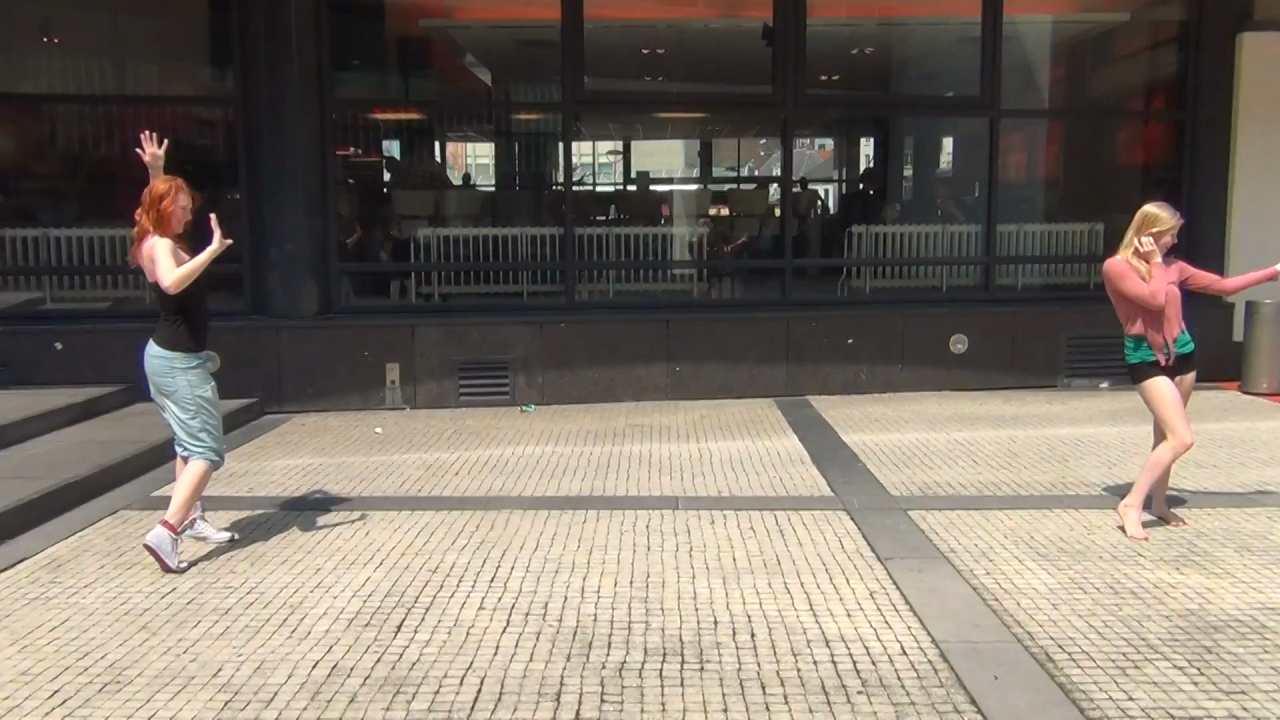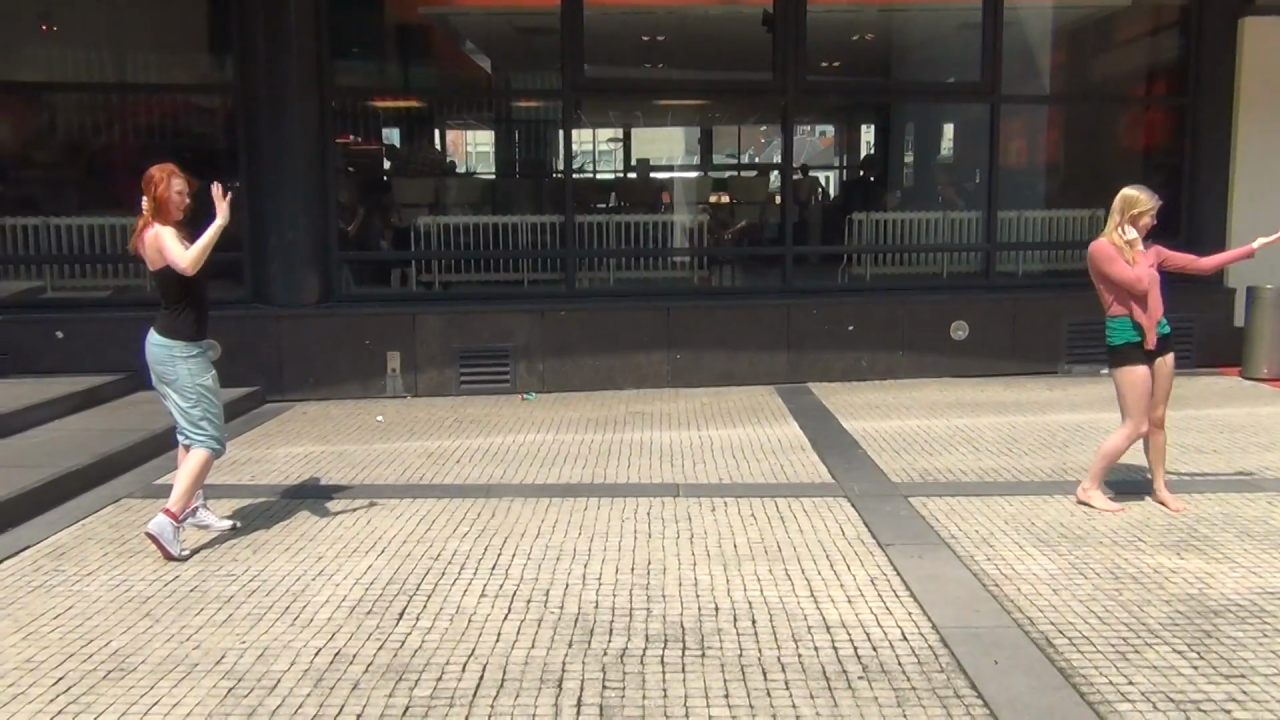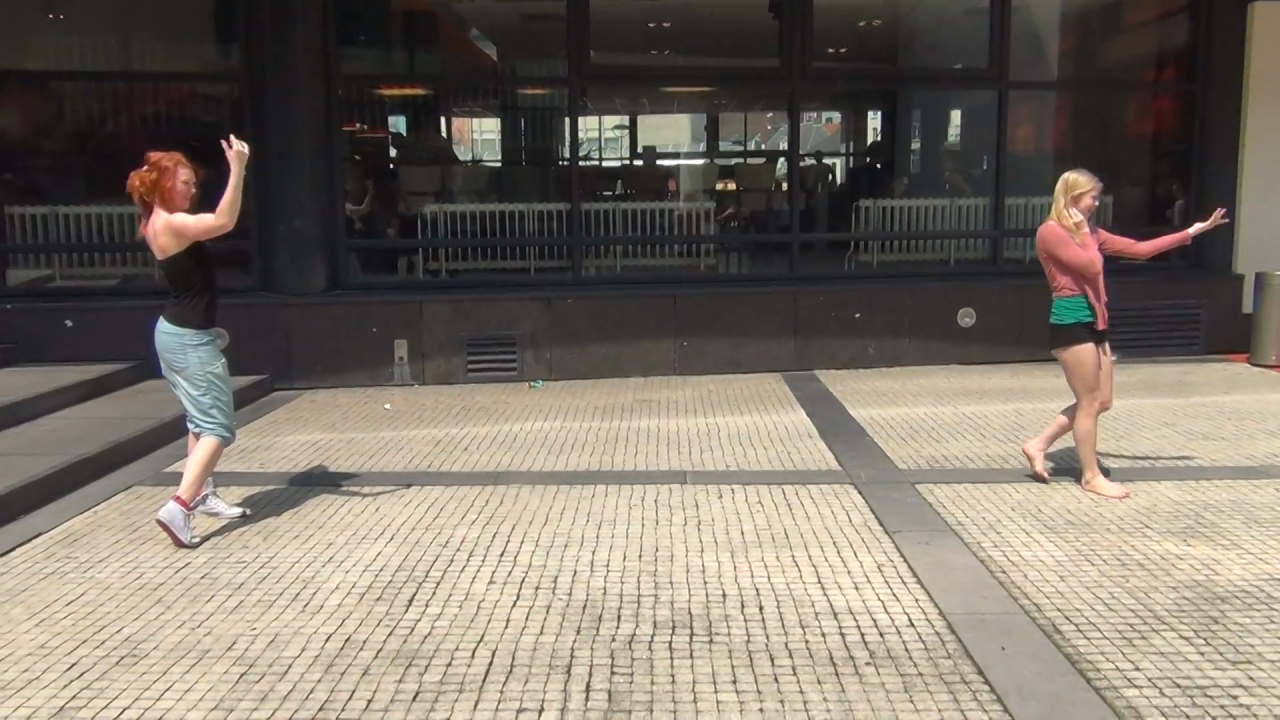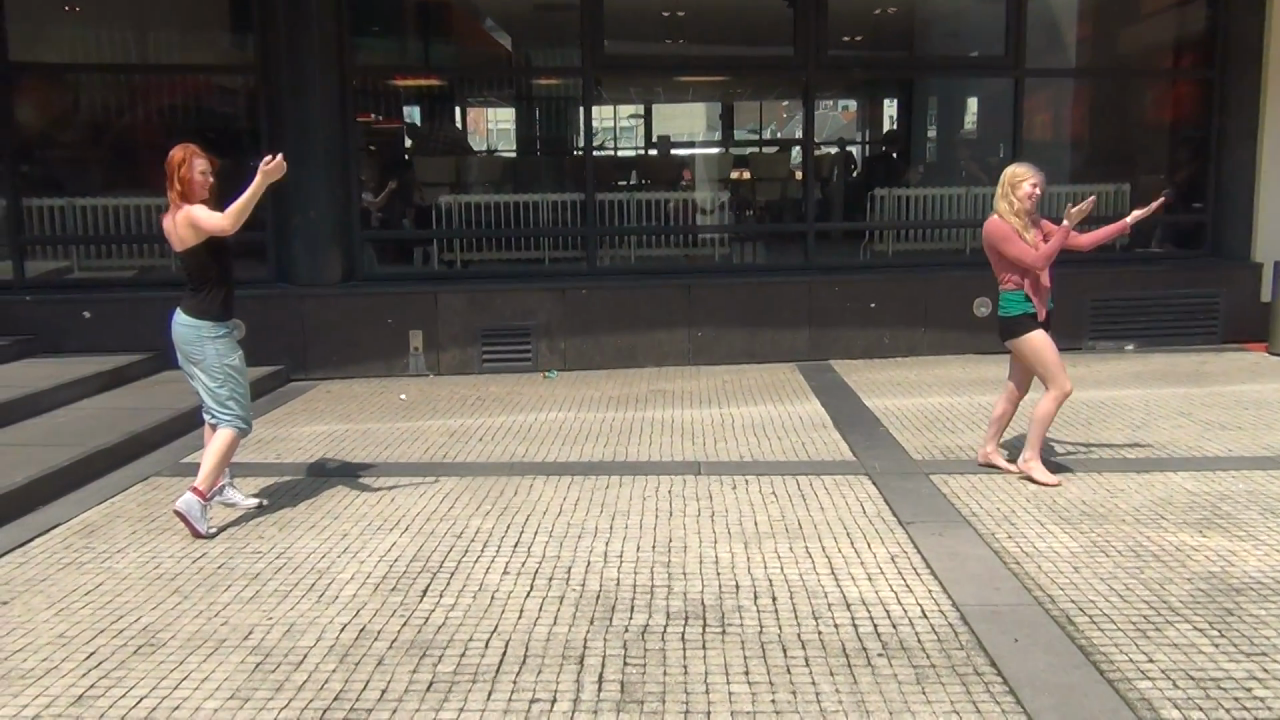
dt=0.4s
person 1, frame 1
left shoulder: (155, 243)
right shoulder: (159, 246)
left elbow: (164, 194)
right elbow: (172, 282)
left wrist: (157, 168)
right wrist: (213, 251)
left hip: (167, 356)
right hip: (179, 362)
left knee: (189, 442)
right knee: (206, 449)
left ankle: (190, 517)
right ankle: (166, 531)
person 1, frame 2
left shoulder: (156, 232)
right shoulder: (160, 234)
right elbow: (188, 265)
right wrist: (218, 222)
left hip: (168, 344)
right hip: (180, 349)
left knee: (191, 431)
right knee: (208, 438)
left ankle: (192, 506)
right ankle: (167, 520)
person 1, frame 3
left shoulder: (158, 222)
right shoulder: (170, 223)
right elbow: (224, 223)
right wrist: (238, 170)
left hip: (175, 332)
right hip: (190, 338)
left knee: (200, 419)
right knee: (217, 426)
left ankle: (201, 493)
right ankle: (178, 506)
person 1, frame 4
left shoulder: (175, 217)
right shoulder: (192, 213)
left elbow: (219, 226)
right elbow: (225, 224)
right wrist: (261, 180)
left hip: (191, 323)
right hip: (207, 330)
left knee: (217, 410)
right knee: (234, 418)
left ankle: (219, 484)
right ankle: (196, 498)
person 2, frame 1
left shoulder: (1173, 267)
right shoulder: (1116, 267)
left elbow: (1223, 285)
right elbow: (1155, 299)
right wrist: (1156, 262)
left hip: (1181, 354)
right hip: (1146, 359)
left knee: (1166, 437)
right knee: (1181, 439)
left ankle: (1159, 504)
right ankle: (1132, 505)
person 2, frame 2
left shoulder: (1150, 251)
right shoulder: (1101, 249)
left elbow: (1201, 265)
right elbow: (1138, 283)
left wrist: (1253, 248)
right wrist: (1138, 249)
left hip: (1157, 338)
right hip: (1125, 342)
left knee: (1156, 419)
right knee: (1136, 426)
left ankle: (1160, 489)
right ankle: (1088, 488)
person 2, frame 3
left shoulder: (1086, 233)
right shoulder: (1050, 232)
left elbow: (1142, 250)
right elbow: (1092, 266)
left wrist: (1193, 231)
right wrist: (1084, 231)
left hip: (1090, 321)
right hip: (1071, 323)
left knee: (1099, 400)
right knee: (1091, 402)
left ankle: (1039, 444)
right ankle: (1092, 477)
person 2, frame 4
left shoulder: (1033, 224)
right shoulder: (996, 226)
left elbow: (1082, 244)
right elbow: (1037, 260)
left wrist: (1131, 219)
right wrist: (1066, 226)
left hip: (1038, 312)
right hip: (1018, 315)
left knee: (1015, 390)
right knee: (1061, 387)
left ankle: (990, 449)
right ankle: (1030, 457)
